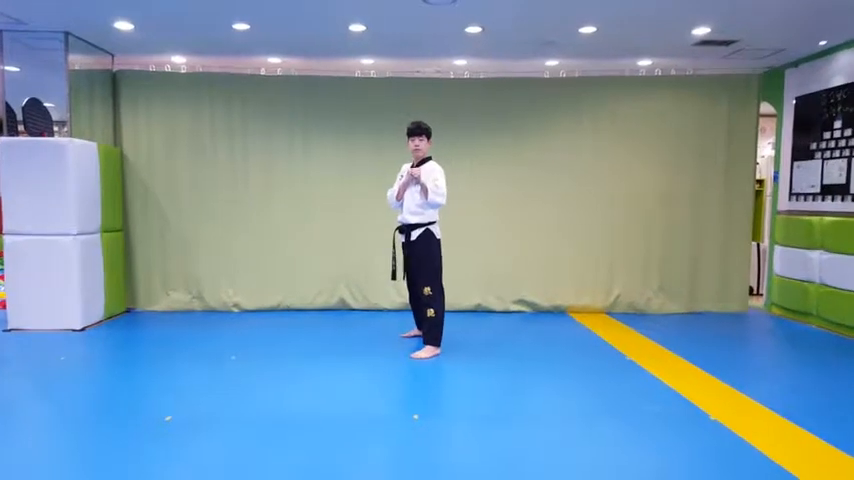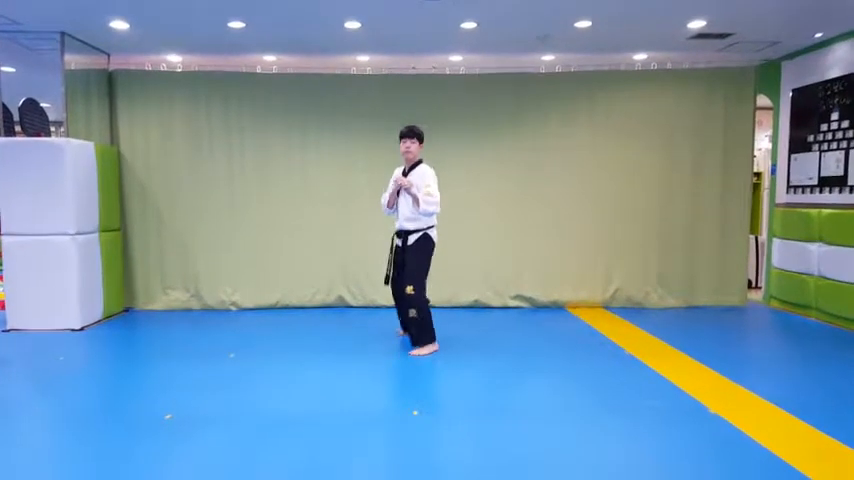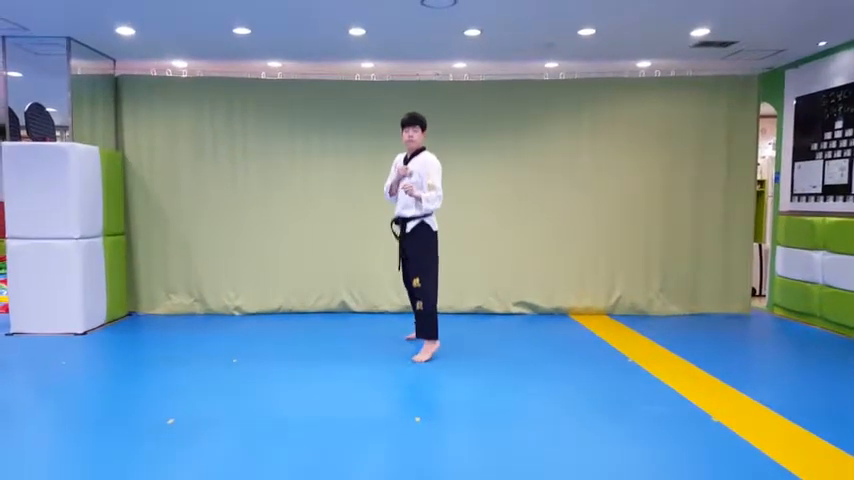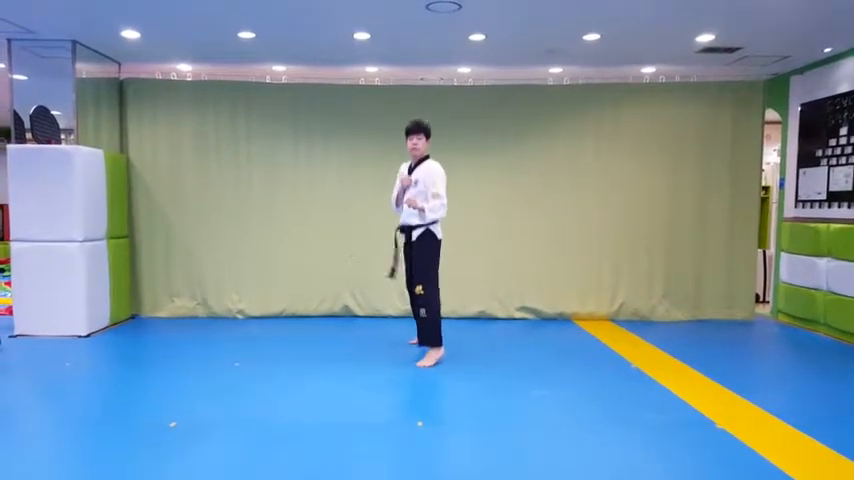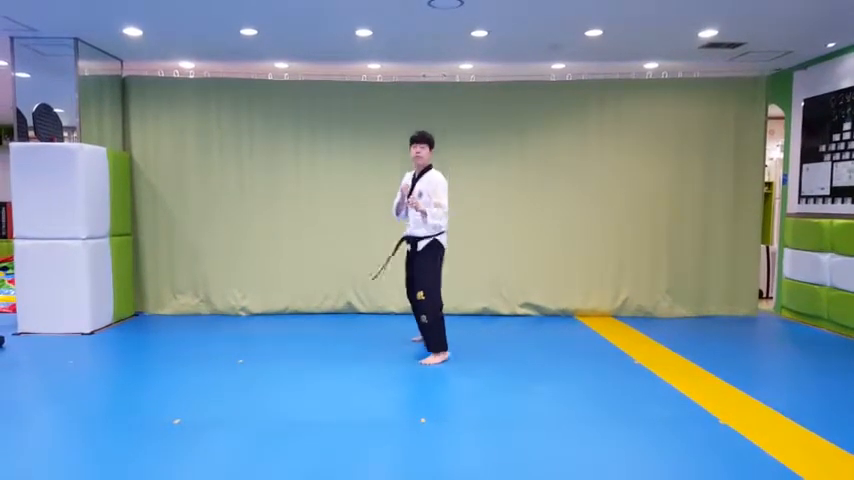
dt=1s
person 1, frame 1
left shoulder: (434, 169)
right shoulder: (405, 169)
left elbow: (438, 200)
right elbow: (393, 202)
left wrist: (421, 181)
right wrist: (406, 183)
left hip: (426, 234)
right hip: (408, 234)
left knee: (429, 286)
right knee: (414, 284)
left ankle: (433, 343)
right ankle: (422, 326)
person 1, frame 2
left shoulder: (426, 173)
right shoulder: (397, 173)
left elbow: (432, 207)
right elbow: (388, 209)
left wrist: (412, 192)
right wrist: (395, 191)
left hip: (421, 238)
right hip: (403, 238)
left knee: (412, 289)
right knee: (398, 287)
left ankle: (428, 341)
right ankle: (410, 327)
person 1, frame 3
left shoulder: (429, 161)
right shoulder: (399, 160)
left elbow: (436, 199)
right elbow: (390, 196)
left wrist: (416, 194)
right wrist: (396, 179)
left hip: (422, 227)
right hip: (405, 227)
left knee: (423, 281)
right knee: (411, 279)
left ankle: (431, 339)
right ankle: (422, 327)
person 1, frame 4
left shoulder: (434, 169)
right shoulder: (405, 169)
left elbow: (440, 207)
right elbow: (397, 207)
left wrist: (419, 206)
right wrist: (402, 189)
left hip: (426, 235)
right hip: (410, 235)
left knee: (425, 288)
right knee: (414, 287)
left ankle: (435, 346)
right ankle: (425, 333)
person 1, frame 5
left shoulder: (436, 179)
right shoulder: (409, 178)
left elbow: (442, 216)
right elbow: (399, 215)
left wrist: (421, 209)
right wrist: (402, 198)
left hip: (431, 244)
right hip: (414, 244)
left knee: (428, 294)
right knee: (414, 292)
left ankle: (440, 350)
right ankle: (426, 332)
